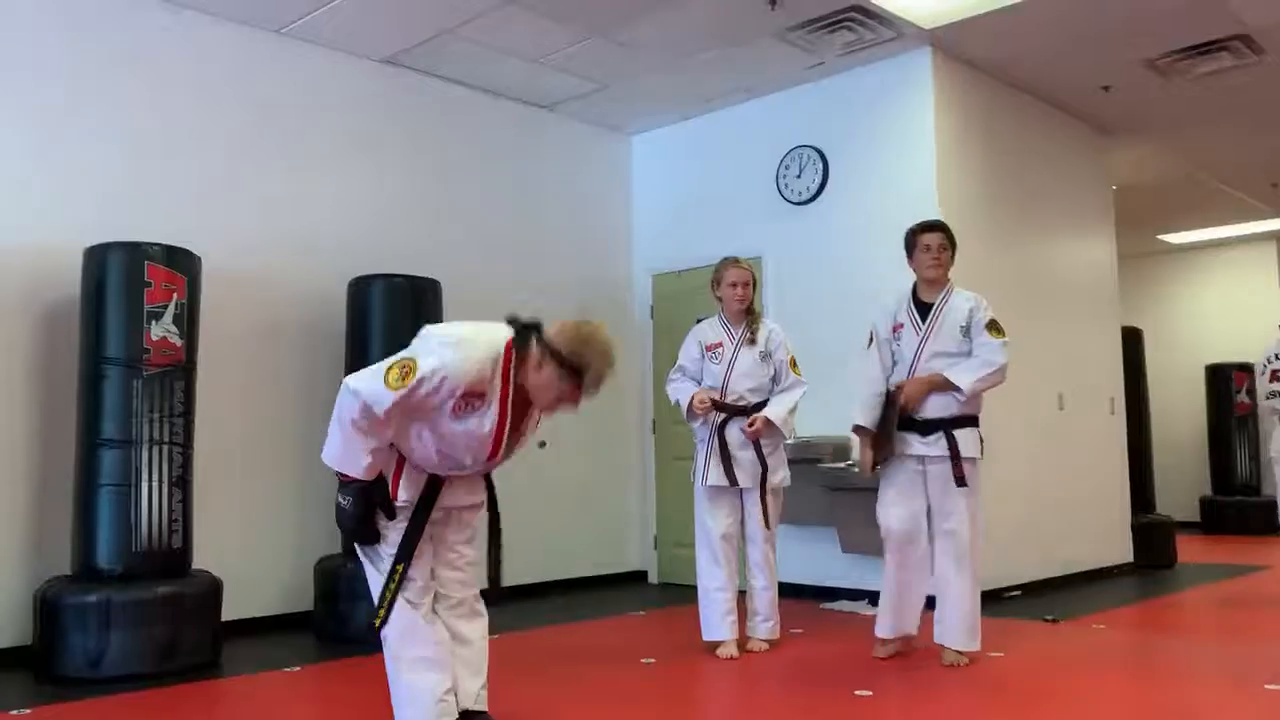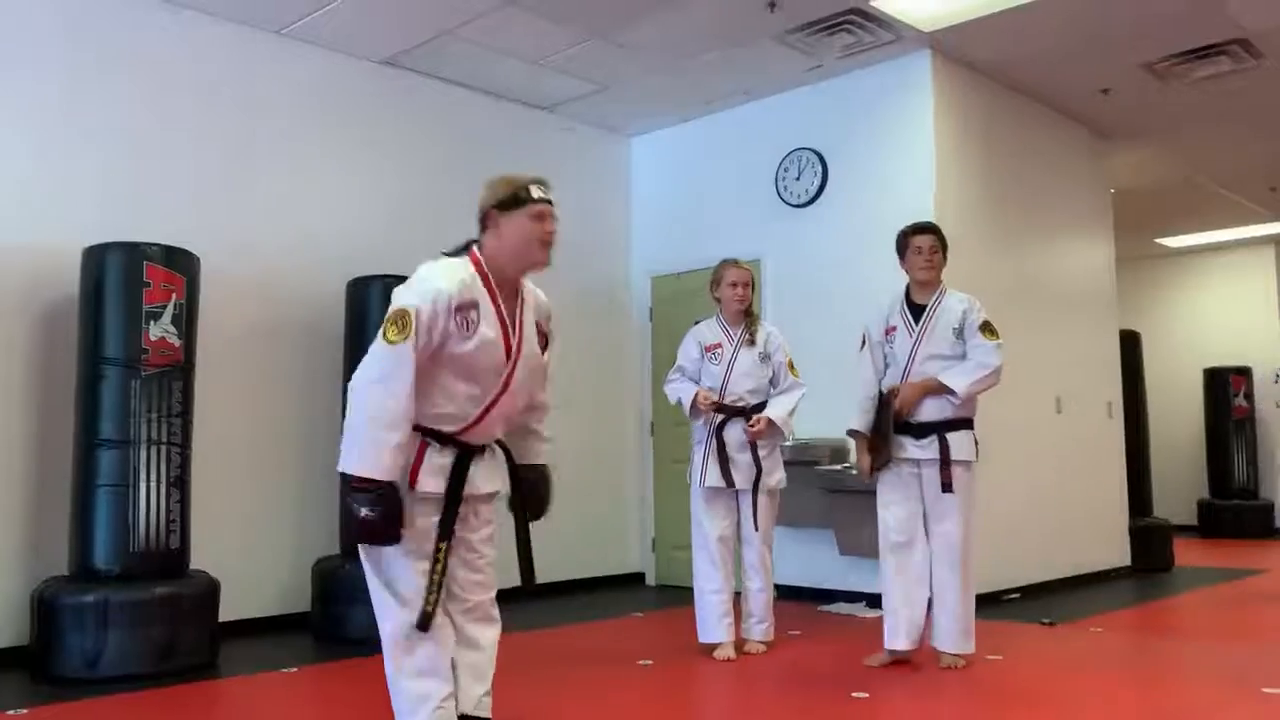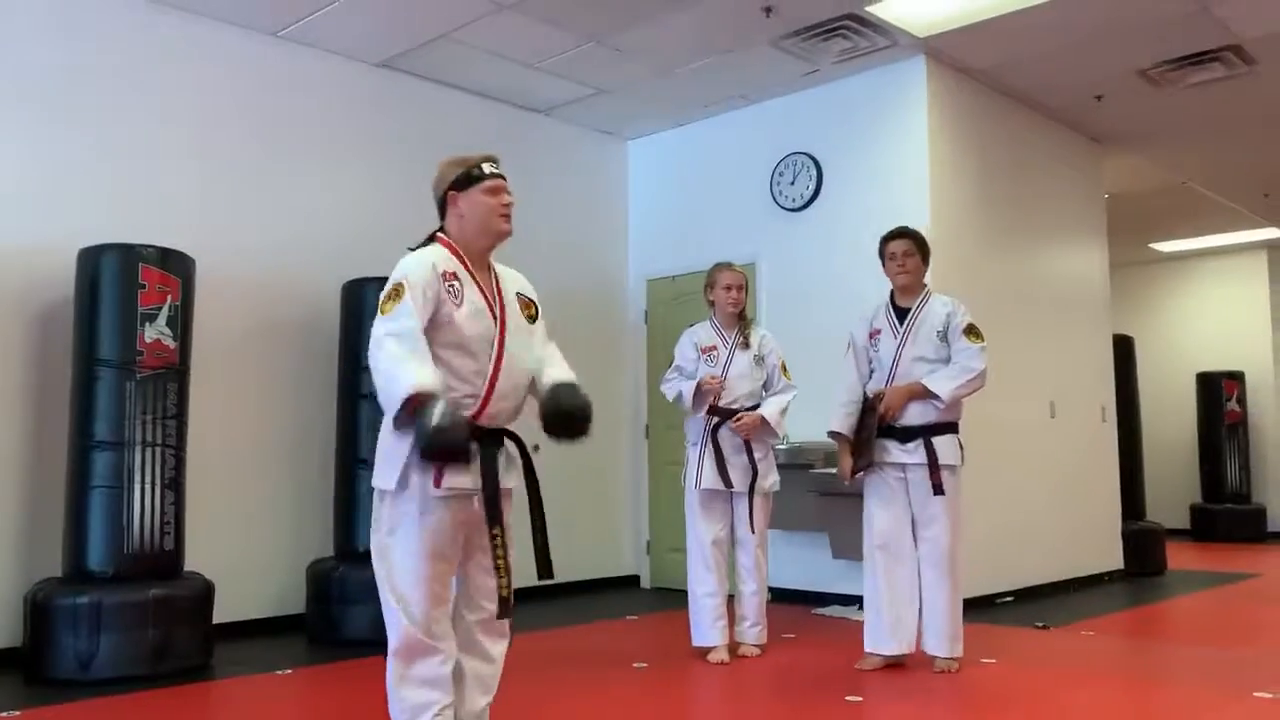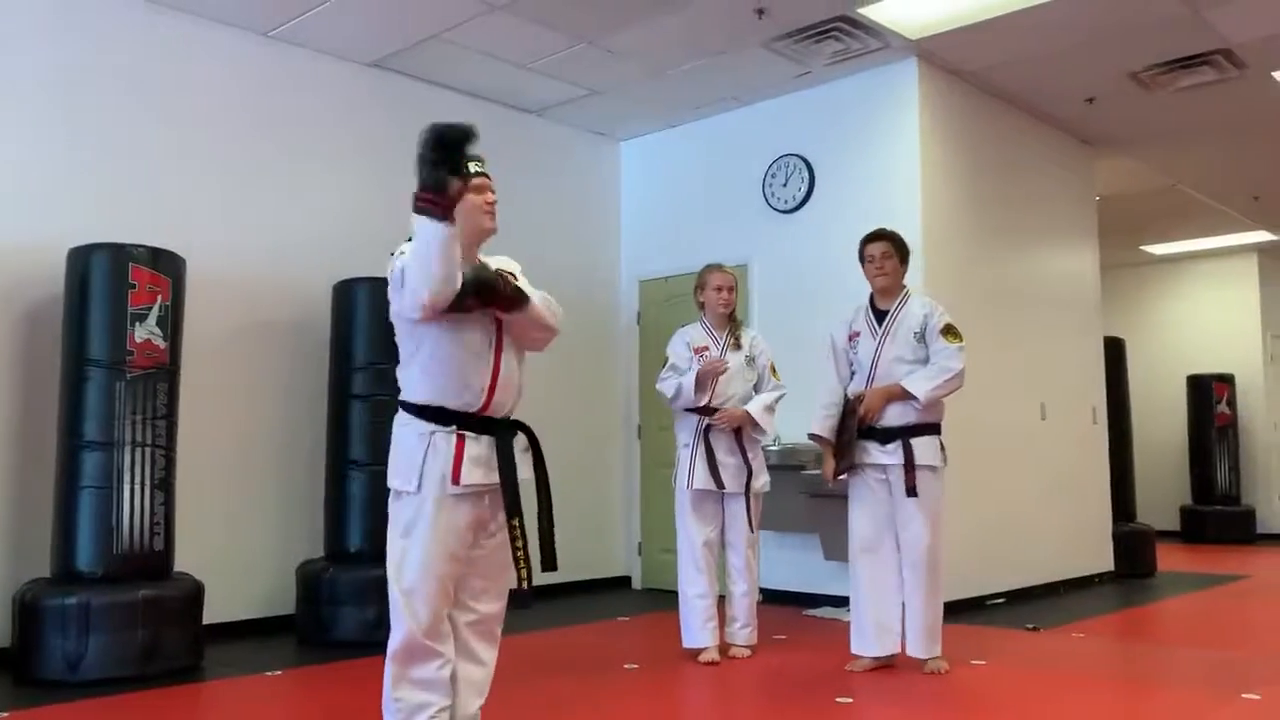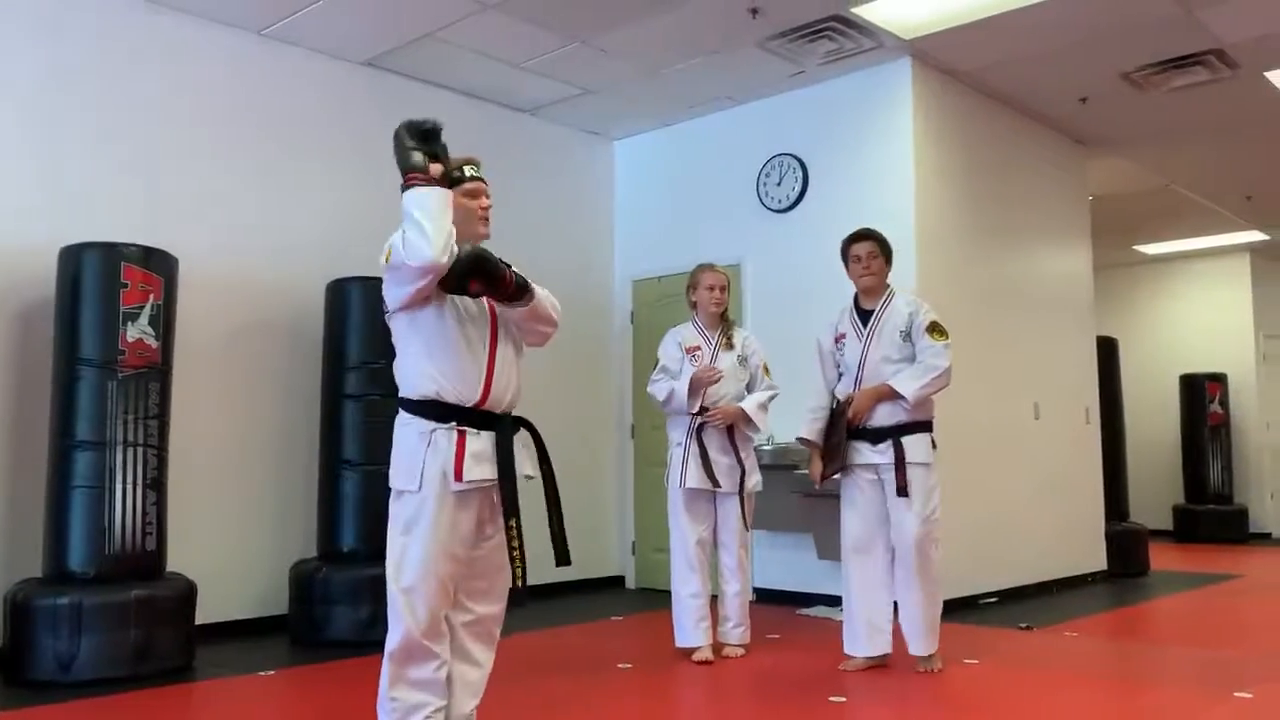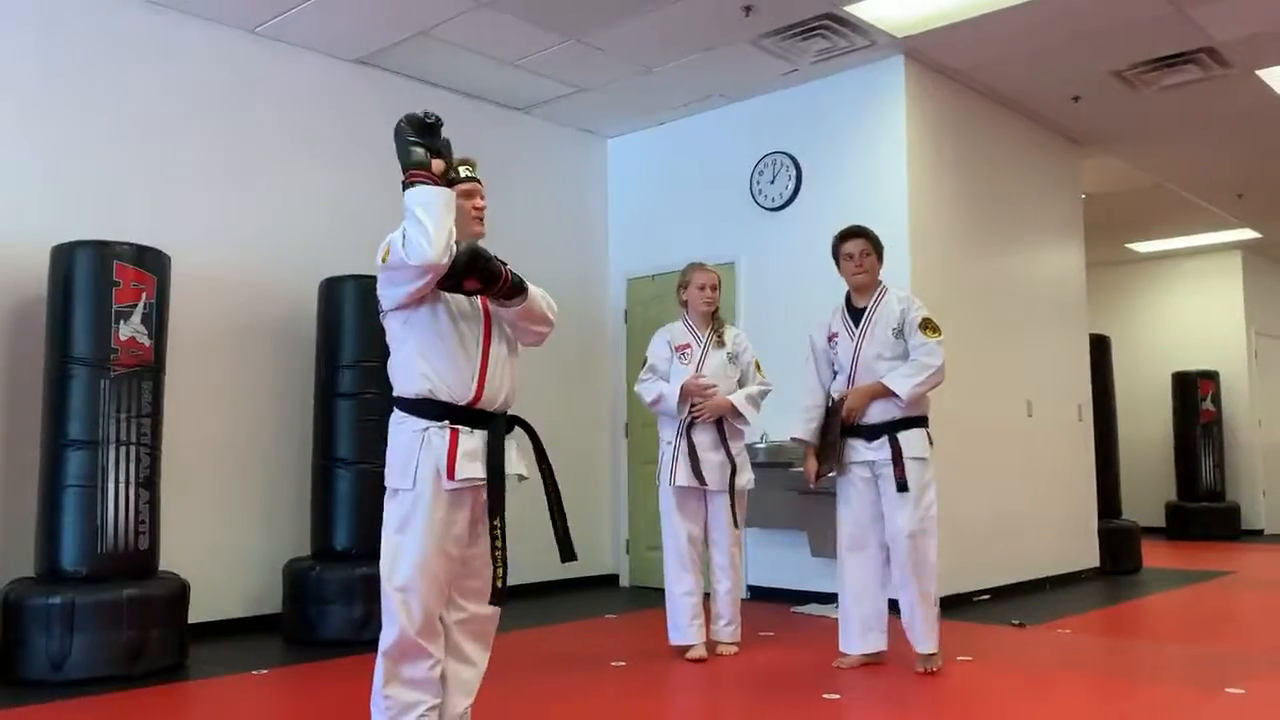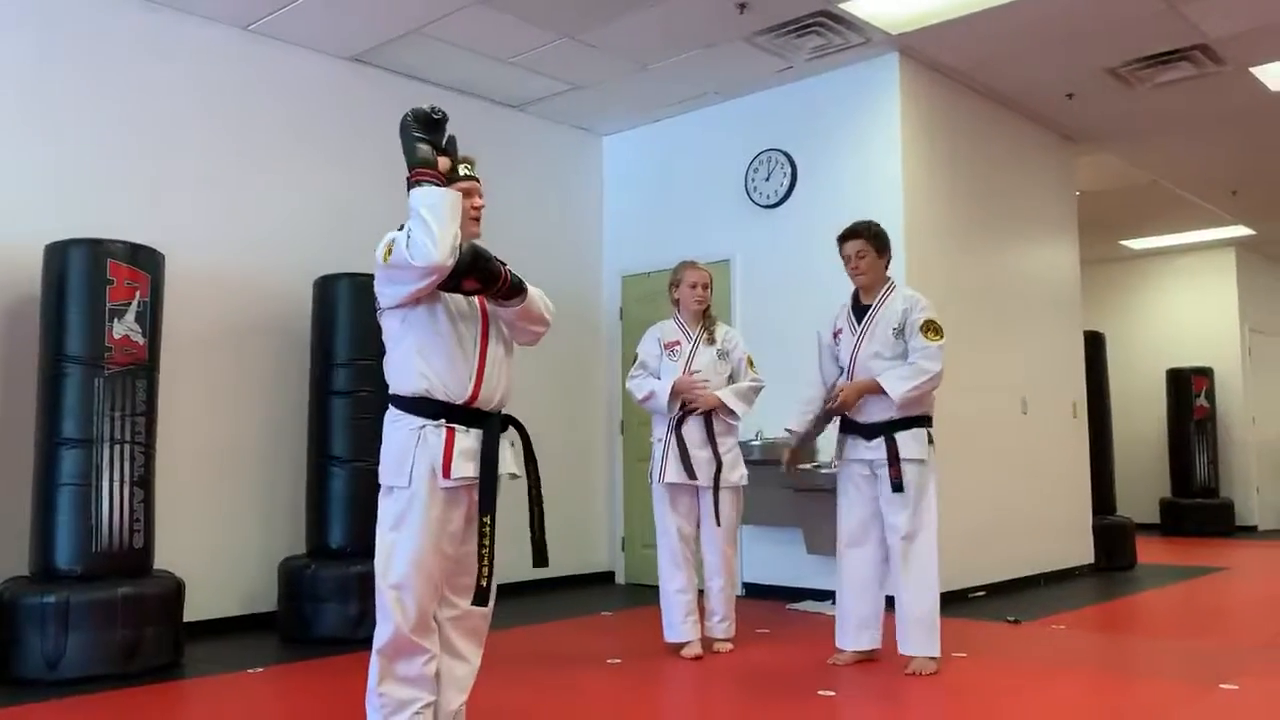
dt=0.2s
person 1, frame 1
left shoulder: (545, 383)
right shoulder: (461, 357)
right elbow: (362, 396)
left wrist: (480, 482)
right wrist: (355, 484)
left hip: (457, 487)
right hip: (393, 482)
left knee: (461, 602)
right knee: (407, 599)
person 1, frame 2
left shoulder: (536, 306)
right shoulder: (440, 287)
left elbow: (529, 395)
right elbow: (382, 384)
left wrist: (530, 462)
right wrist: (369, 484)
left hip: (475, 470)
right hip: (409, 469)
left knee: (474, 603)
right knee: (413, 604)
person 1, frame 3
left shoulder: (514, 284)
right shoulder: (423, 268)
left elbow: (540, 353)
right elbow: (391, 347)
left wrist: (563, 391)
right wrist: (422, 406)
left hip: (491, 462)
right hip: (425, 465)
left knee: (486, 607)
right knee: (421, 612)
person 1, frame 4
left shoulder: (496, 268)
right shoulder: (416, 260)
left elbow: (543, 326)
right elbow: (428, 293)
left wrist: (506, 294)
right wrist: (438, 205)
left hip: (495, 455)
right hip: (435, 454)
left knee: (483, 604)
right knee: (425, 605)
person 1, frame 5
left shoulder: (486, 271)
right shoulder: (405, 265)
left elbow: (544, 324)
right elbow: (428, 257)
left wrist: (505, 283)
right wrist: (422, 177)
left hip: (494, 452)
right hip: (436, 451)
left knee: (481, 604)
right knee: (422, 603)
person 1, frame 6
left shoulder: (484, 272)
right shoulder: (400, 258)
left elbow: (541, 323)
right elbow: (429, 256)
left wrist: (499, 280)
right wrist: (423, 173)
left hip: (489, 450)
right hip: (430, 449)
left knee: (475, 601)
right knee: (418, 599)
person 1, frame 7
left shoulder: (475, 264)
right shoulder: (398, 254)
left elbow: (536, 322)
right elbow: (432, 258)
left wrist: (497, 279)
right wrist: (428, 170)
left hip: (481, 448)
right hip: (426, 446)
left knee: (469, 597)
right knee: (413, 595)
person 2, frame 1
left shoulder: (972, 307)
right shoulder: (892, 316)
left elbow: (993, 364)
right elbow: (874, 379)
left wrist: (930, 381)
right wrist: (866, 436)
left hip: (953, 437)
right hip: (903, 439)
left knee: (955, 536)
right knee: (899, 530)
left ankle: (956, 638)
right ankle: (897, 627)
person 2, frame 2
left shoulder: (965, 309)
right shoulder: (885, 319)
left elbow: (987, 366)
right elbow: (868, 383)
left wrist: (925, 386)
right wrist: (861, 442)
left hip: (948, 440)
right hip: (897, 443)
left knee: (950, 539)
right knee: (898, 538)
left ankle: (952, 642)
right ankle: (898, 640)
person 2, frame 3
left shoulder: (950, 312)
right shoulder: (870, 323)
left elbow: (972, 370)
right elbow: (854, 386)
left wrist: (910, 390)
right wrist: (845, 444)
left hip: (934, 444)
right hip: (883, 447)
left knee: (938, 543)
right knee: (884, 542)
left ankle: (943, 645)
right ankle: (889, 644)
person 2, frame 4
left shoulder: (928, 313)
right shoulder: (851, 326)
left elbow: (950, 370)
right elbow: (836, 388)
left wrist: (889, 391)
right wrist: (828, 446)
left hip: (915, 445)
right hip: (866, 449)
left knee: (920, 544)
right knee: (869, 545)
left ankle: (927, 646)
right ankle: (876, 645)
person 2, frame 5
left shoulder: (913, 311)
right shoulder: (837, 327)
left elbow: (937, 368)
right elbow: (824, 392)
left wrist: (877, 392)
right wrist: (816, 449)
left hip: (907, 444)
right hip: (857, 449)
left knee: (914, 539)
right knee: (861, 545)
left ankle: (924, 644)
right ankle: (870, 645)
person 2, frame 6
left shoulder: (906, 307)
right shoulder: (830, 325)
left elbow: (930, 366)
right elbow: (817, 390)
left wrist: (871, 389)
right wrist: (811, 448)
left hip: (902, 440)
right hip: (853, 445)
left knee: (911, 537)
right knee: (857, 542)
left ankle: (924, 644)
right ankle: (865, 642)
person 2, frame 7
left shoulder: (912, 306)
right shoulder: (841, 319)
left elbow: (928, 368)
right elbow: (826, 385)
left wrist: (865, 387)
right wrist: (802, 433)
left hip: (904, 438)
right hip: (857, 442)
left knee: (910, 537)
right knee: (855, 540)
left ankle: (922, 646)
right ankle: (859, 639)
person 3, frame 1
left shoulder: (770, 334)
right shoulder: (701, 334)
left elbow: (792, 386)
right elbow: (678, 380)
left wrist: (769, 418)
right wrist: (692, 398)
left hip: (761, 445)
right hip: (716, 445)
left knee: (762, 540)
right knee: (717, 540)
left ankle: (761, 628)
right ankle: (724, 632)
person 3, frame 2
left shoulder: (768, 336)
right shoulder: (699, 335)
left elbow: (790, 388)
right elbow: (676, 381)
left wrist: (770, 418)
right wrist: (695, 397)
left hip: (758, 447)
right hip: (713, 447)
left knee: (757, 541)
right knee: (713, 542)
left ankle: (756, 630)
right ankle: (721, 634)
person 3, frame 3
left shoulder: (762, 340)
right shoulder: (694, 337)
left elbow: (784, 390)
right elbow: (672, 385)
left wrist: (760, 417)
right wrist: (698, 387)
left hip: (753, 450)
right hip: (708, 449)
left knee: (751, 544)
right knee: (708, 545)
left ankle: (750, 632)
right ankle: (714, 638)
person 3, frame 4
left shoulder: (751, 341)
right shoulder: (685, 338)
left elbow: (773, 391)
right elbow: (668, 387)
left wrist: (746, 413)
right wrist: (698, 378)
left hip: (742, 450)
right hip: (698, 451)
left knee: (742, 546)
right knee: (698, 546)
left ankle: (740, 633)
right ankle: (704, 638)
person 3, frame 5
left shoulder: (744, 341)
right shoulder: (677, 338)
left elbow: (766, 390)
right elbow: (658, 388)
left wrist: (739, 410)
right wrist: (691, 384)
left hip: (734, 450)
right hip: (690, 450)
left knee: (734, 546)
right knee: (691, 546)
left ankle: (733, 633)
right ankle: (697, 637)
person 3, frame 6
left shoulder: (735, 339)
right shoulder: (667, 337)
left elbow: (759, 387)
right elbow: (646, 386)
left wrist: (729, 404)
right wrist: (683, 391)
left hip: (725, 447)
right hip: (681, 449)
left knee: (726, 544)
right knee: (683, 544)
left ankle: (726, 631)
right ankle: (691, 635)
person 3, frame 7
left shoulder: (726, 336)
right shoulder: (658, 335)
left elbow: (751, 384)
right elbow: (637, 383)
left wrist: (719, 398)
right wrist: (672, 389)
left hip: (718, 444)
right hip: (673, 445)
left knee: (721, 541)
right knee: (676, 541)
left ankle: (720, 628)
right ankle: (687, 632)
